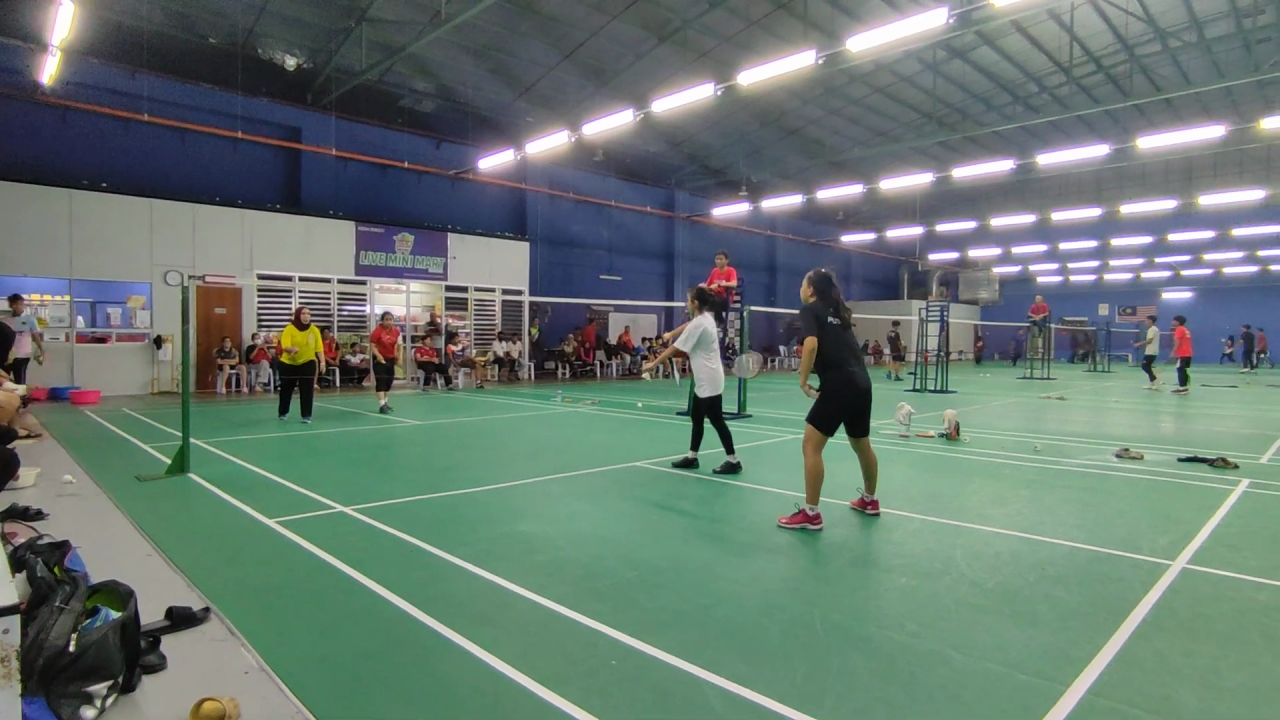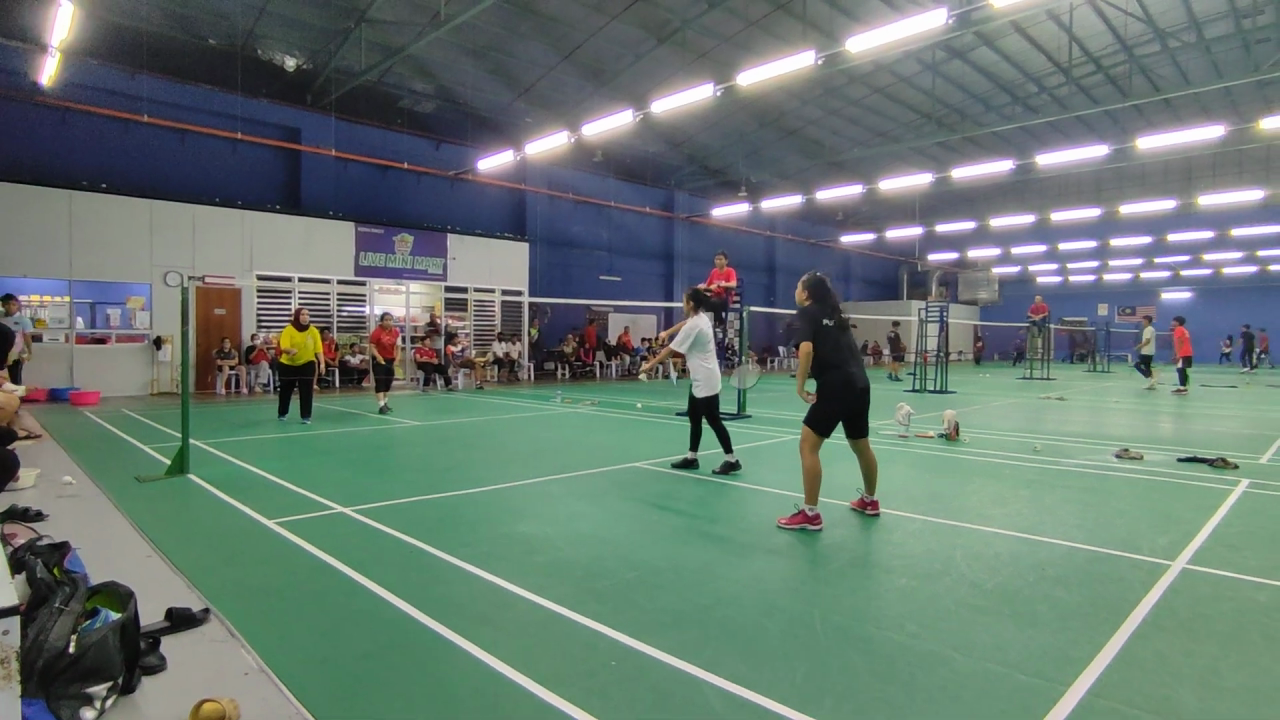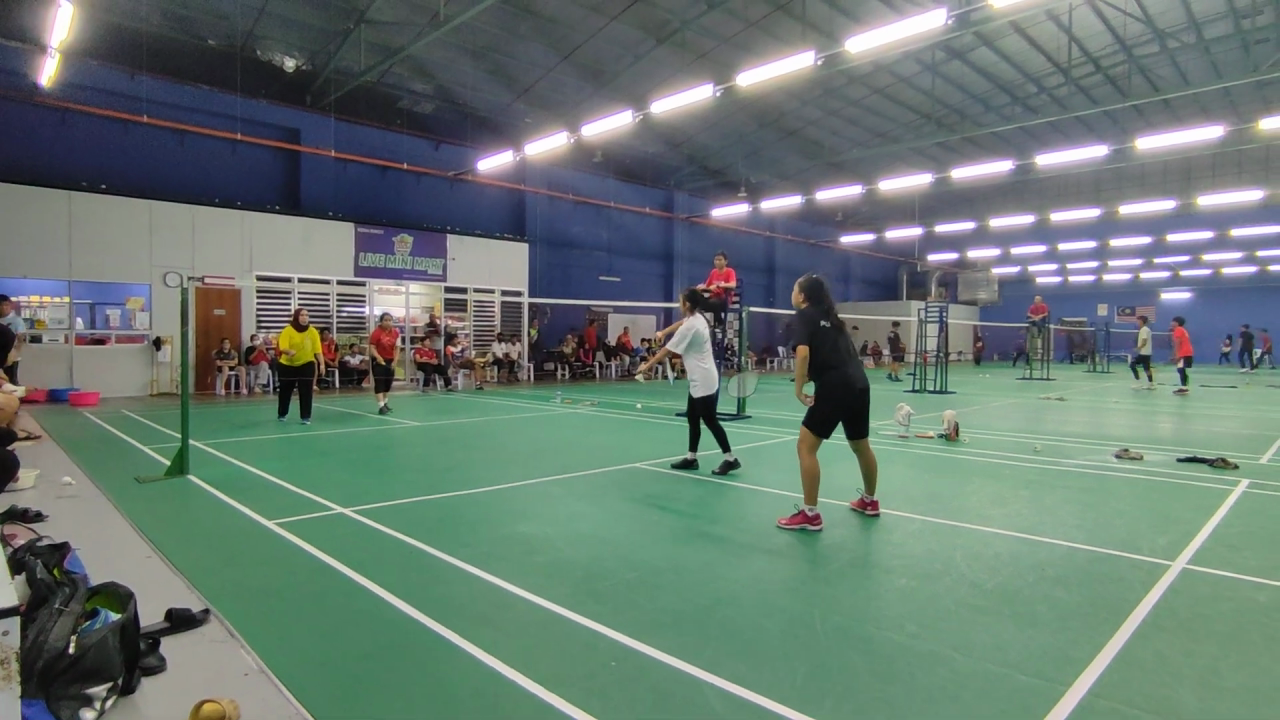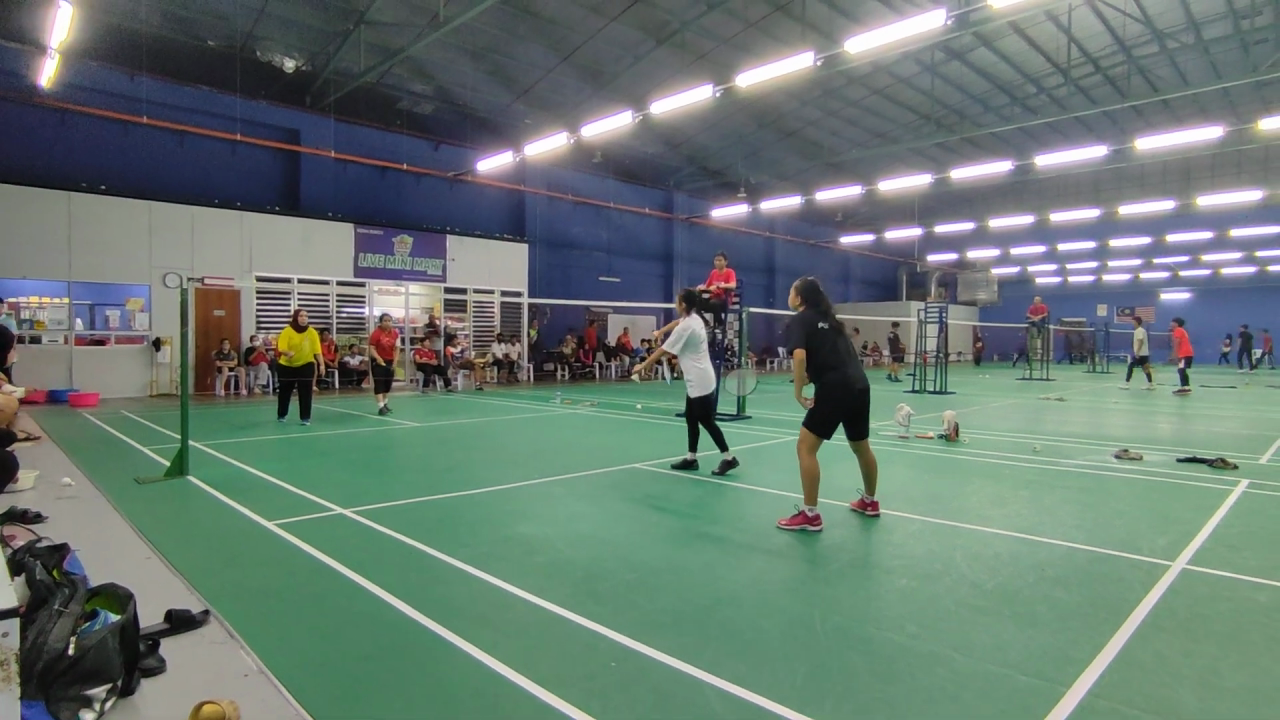
dt=0.1s
person 1, frame 1
left shoulder: (811, 309)
right shoulder: (838, 312)
left elbow: (811, 345)
left wrist: (803, 380)
right wrist: (817, 366)
left hip: (838, 386)
right hip: (861, 384)
left knee: (811, 446)
right knee: (862, 445)
left ankle: (811, 513)
right ankle: (870, 500)
person 1, frame 2
left shoulder: (806, 313)
right shoulder: (833, 315)
left elbow: (806, 350)
left wrist: (800, 386)
right wrist: (815, 371)
left hip: (835, 387)
right hip: (860, 385)
left knee: (808, 446)
right knee: (861, 446)
left ankle: (810, 514)
right ankle: (870, 500)
person 1, frame 3
left shoulder: (803, 316)
right shoulder: (830, 317)
left elbow: (803, 353)
left wrist: (798, 389)
right wrist: (811, 374)
left hip: (834, 388)
right hip: (859, 385)
left knee: (806, 447)
right knee: (861, 446)
left ankle: (810, 514)
right ankle: (869, 501)
person 1, frame 4
left shoulder: (800, 319)
right shoulder: (828, 319)
left elbow: (800, 356)
left wrist: (798, 392)
right wrist: (811, 375)
left hip: (834, 389)
right hip: (859, 386)
left knee: (806, 447)
right knee: (861, 447)
left ankle: (810, 515)
right ankle: (870, 501)
person 2, frame 1
left shoulder: (698, 325)
right shoulder: (705, 318)
left elbow: (674, 349)
left wrist: (653, 364)
left hip: (709, 381)
right hip: (703, 380)
left knee: (716, 420)
right knee: (697, 418)
left ankle: (733, 461)
right ankle: (692, 457)
person 2, frame 2
left shoulder: (693, 326)
right shoulder: (701, 318)
left elbow: (670, 350)
left wrist: (650, 365)
right wrist: (667, 332)
left hip: (706, 381)
right hip: (700, 380)
left knee: (713, 420)
right knee: (694, 418)
left ankle: (731, 460)
right ankle: (692, 457)
person 2, frame 3
left shoulder: (688, 327)
right shoulder: (698, 319)
left elbow: (666, 351)
right elbow: (682, 322)
left wrist: (646, 366)
left hip: (703, 381)
right hip: (699, 380)
left knee: (710, 420)
right knee: (693, 418)
left ankle: (730, 459)
right ankle: (692, 458)
person 2, frame 4
left shoulder: (685, 328)
right shoulder: (695, 319)
left elbow: (663, 351)
right elbow: (678, 321)
left wrist: (642, 366)
left hip: (699, 381)
right hip: (696, 380)
left knee: (706, 420)
right knee: (691, 419)
left ankle: (728, 458)
right ankle: (691, 458)
